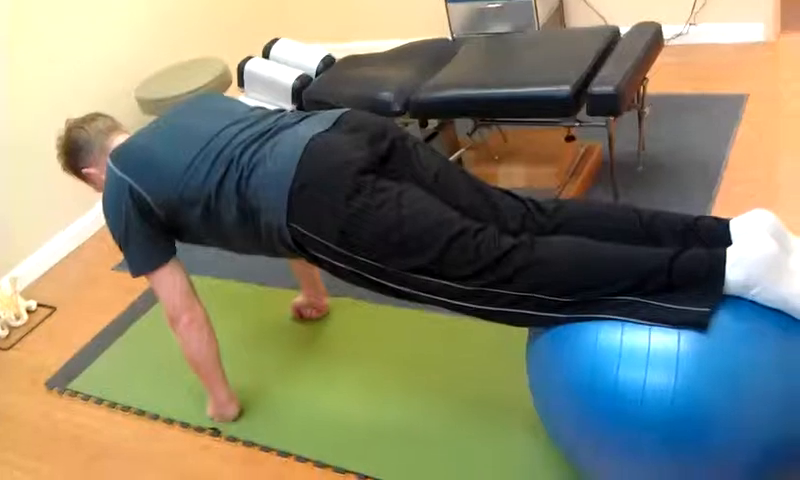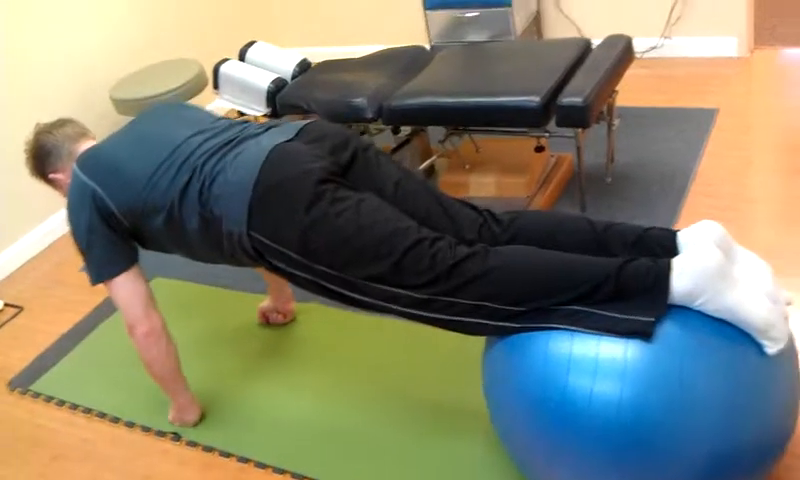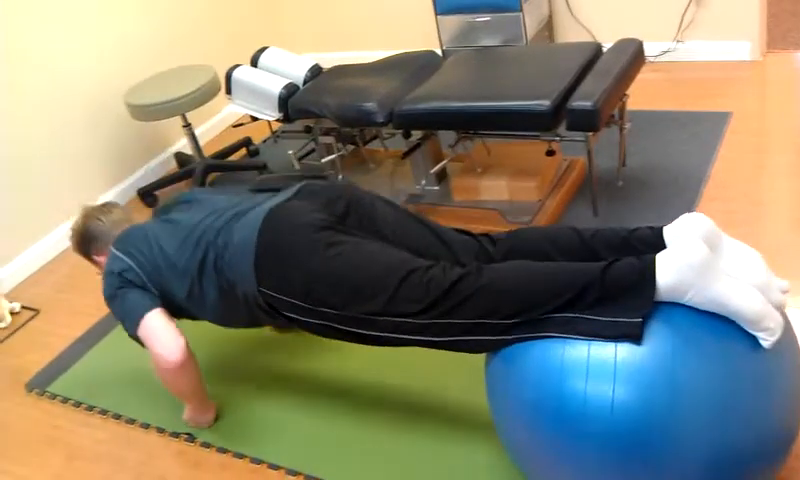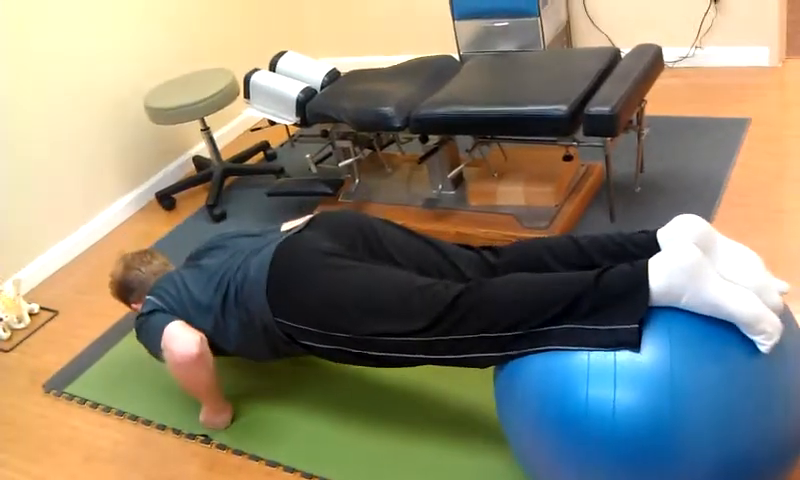
dt=0.7s
person 1, frame 1
left shoulder: (123, 194)
right shoulder: (195, 105)
left elbow: (184, 314)
left wrist: (221, 401)
right wrist: (312, 290)
left hip: (323, 197)
right hip: (352, 130)
left knee: (502, 271)
right knee: (528, 224)
left ankle: (726, 270)
right ankle: (727, 234)
person 1, frame 2
left shoulder: (86, 198)
right shoulder: (156, 115)
left elbow: (143, 322)
left wrist: (183, 406)
right wrist: (280, 297)
left hip: (288, 208)
right hip: (314, 141)
left knee: (455, 281)
right knee: (483, 235)
left ankle: (675, 280)
right ankle: (677, 246)
person 1, frame 3
left shoulder: (121, 276)
right shoulder: (177, 203)
left elbow: (171, 353)
left wrist: (199, 408)
right wrist: (295, 307)
left hip: (290, 262)
right hip: (319, 198)
left knee: (457, 303)
right knee: (483, 258)
left ankle: (662, 278)
right ankle: (669, 239)
person 1, frame 4
left shoulder: (153, 312)
right shoulder: (210, 246)
left elbow: (187, 347)
right elbow: (306, 218)
left wrist: (215, 409)
left hip: (300, 291)
right hip: (339, 228)
left knee: (462, 320)
right knee: (493, 272)
left ankle: (658, 281)
right ankle: (669, 243)
